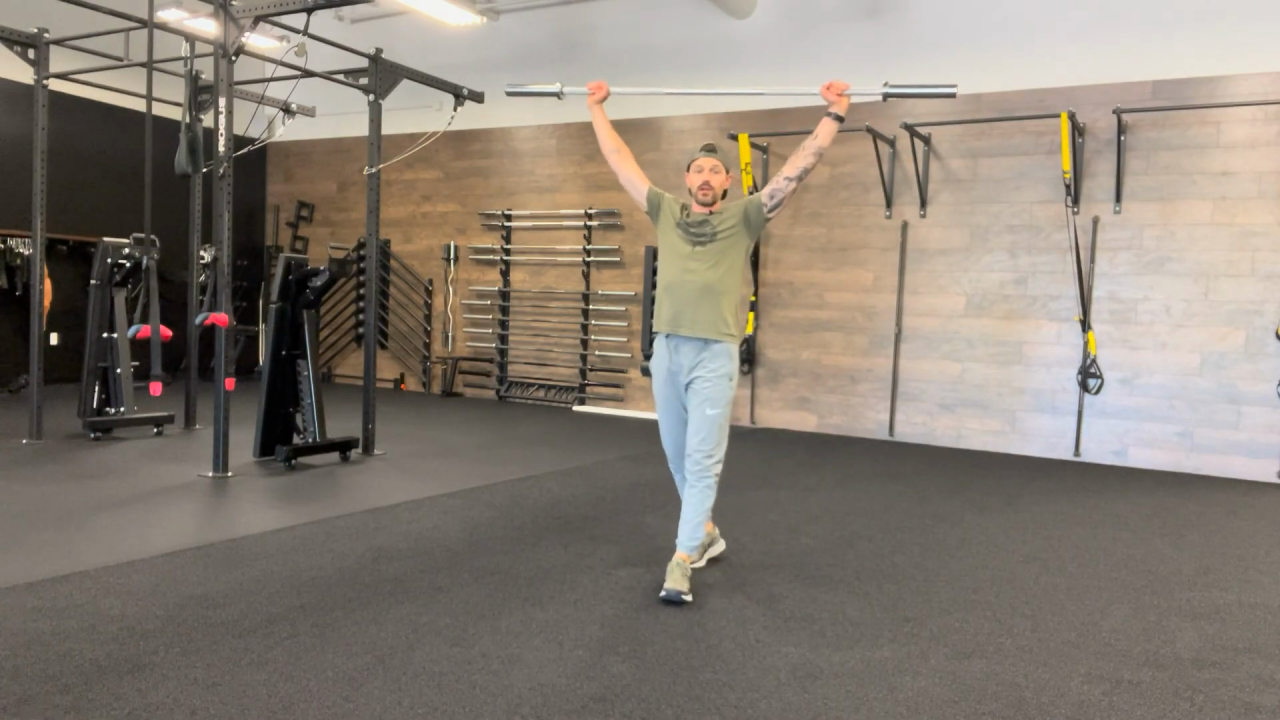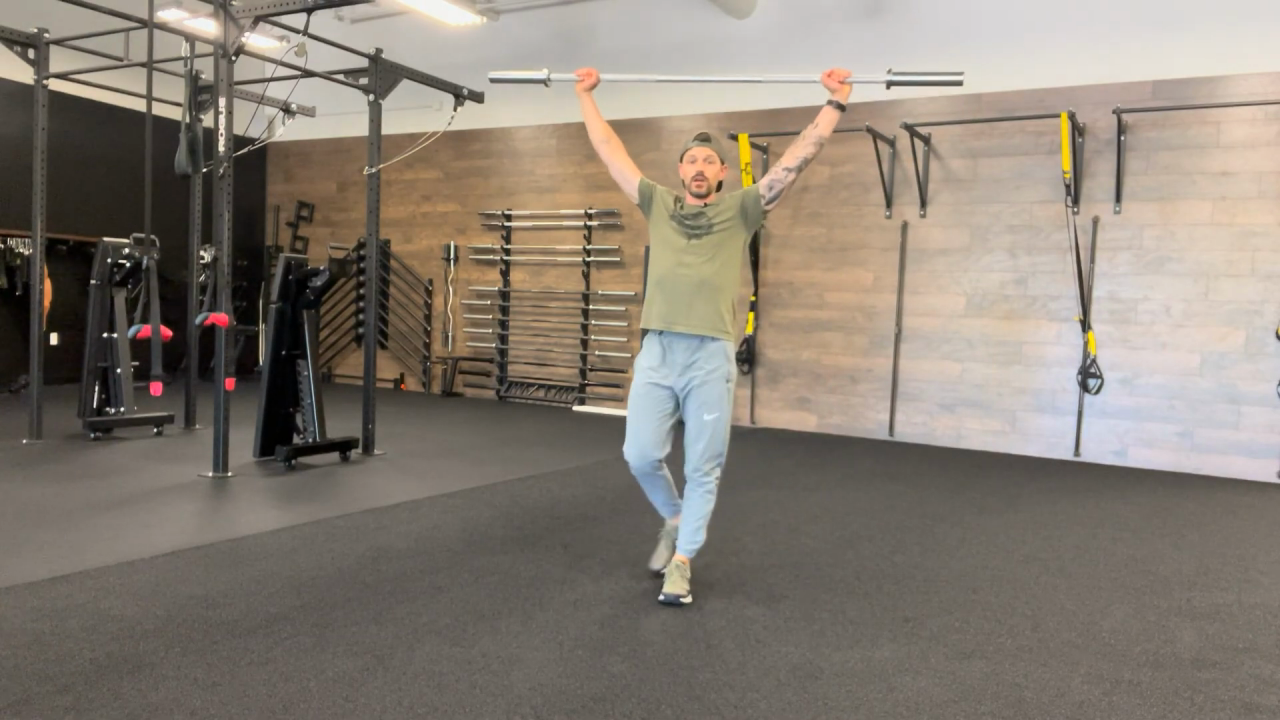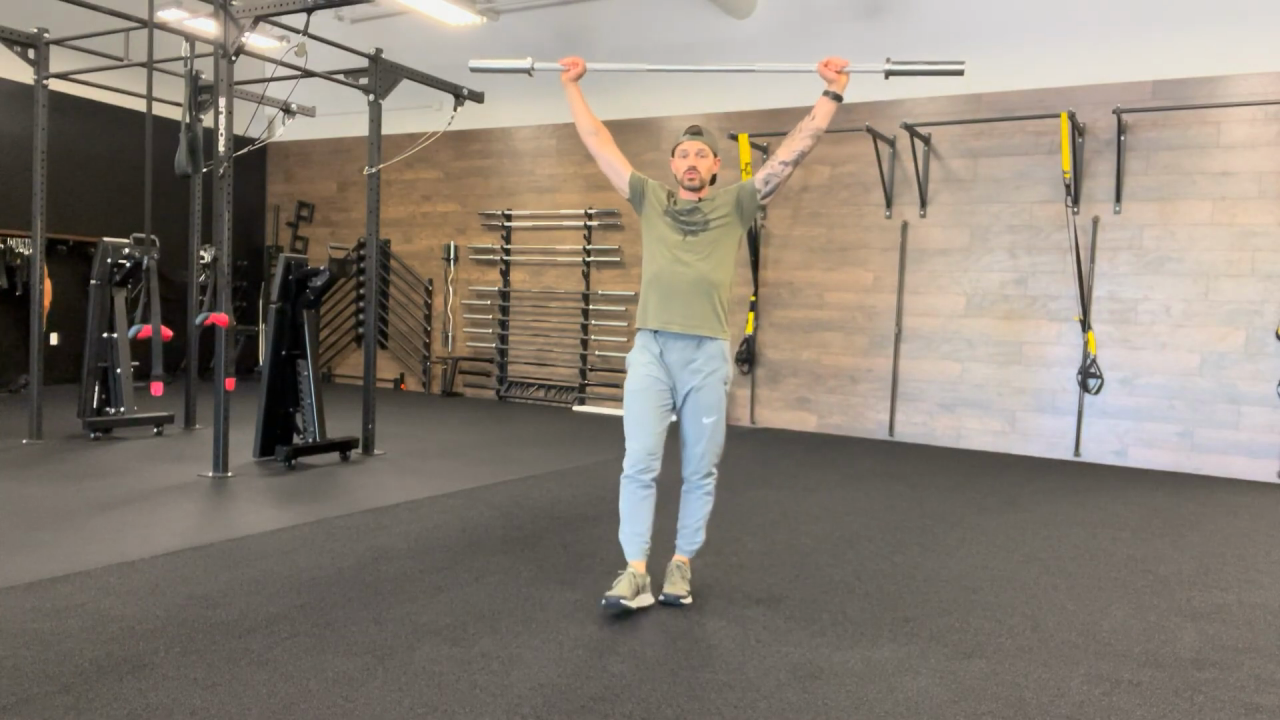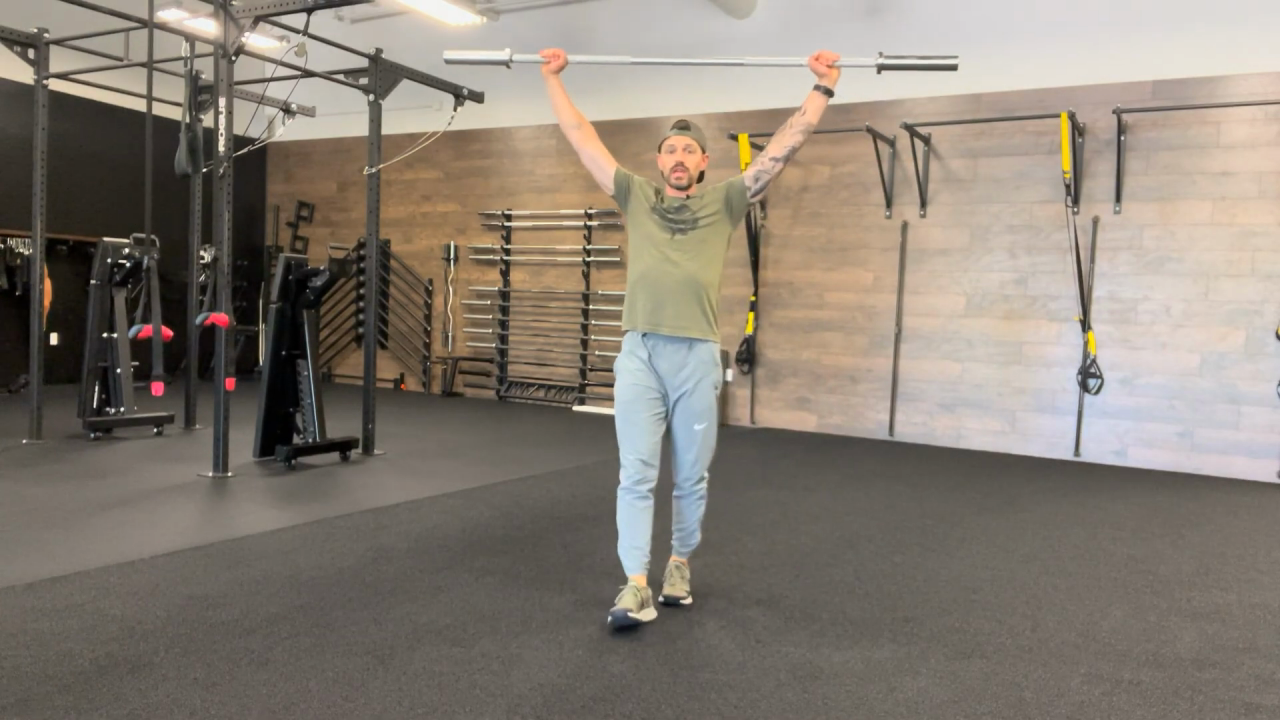
dt=0.3s
person 1, frame 1
left shoulder: (744, 216)
right shoulder: (665, 210)
left elbow: (798, 167)
right elbow: (620, 161)
left wrist: (835, 113)
right wrist: (597, 107)
left hip: (714, 354)
right hip: (666, 350)
left knee: (701, 461)
right knee: (678, 459)
left ankle: (681, 560)
right ankle: (706, 531)
person 1, frame 2
left shoulder: (740, 208)
right shoulder: (657, 203)
left elbow: (798, 156)
right elbow: (609, 150)
left wrist: (836, 101)
right wrist: (586, 95)
left hip: (710, 354)
right hip: (656, 349)
left knee: (702, 468)
right knee: (640, 456)
left ankle: (681, 561)
right ankle: (678, 521)
person 1, frame 3
left shoulder: (736, 204)
right shoulder: (649, 198)
left elbow: (794, 150)
right elbow: (598, 143)
left wrist: (833, 92)
right wrist: (572, 86)
left hip: (706, 353)
right hip: (650, 349)
left knee: (700, 471)
right knee: (639, 463)
left ankle: (681, 563)
right ankle: (636, 572)
person 1, frame 4
left shoulder: (725, 201)
right shoulder: (634, 195)
left elbow: (784, 146)
right elbow: (581, 137)
left wrist: (823, 86)
right wrist: (553, 78)
left hip: (696, 354)
right hip: (638, 352)
left knee: (690, 476)
right knee: (637, 474)
left ankle: (679, 563)
right ankle: (636, 585)
